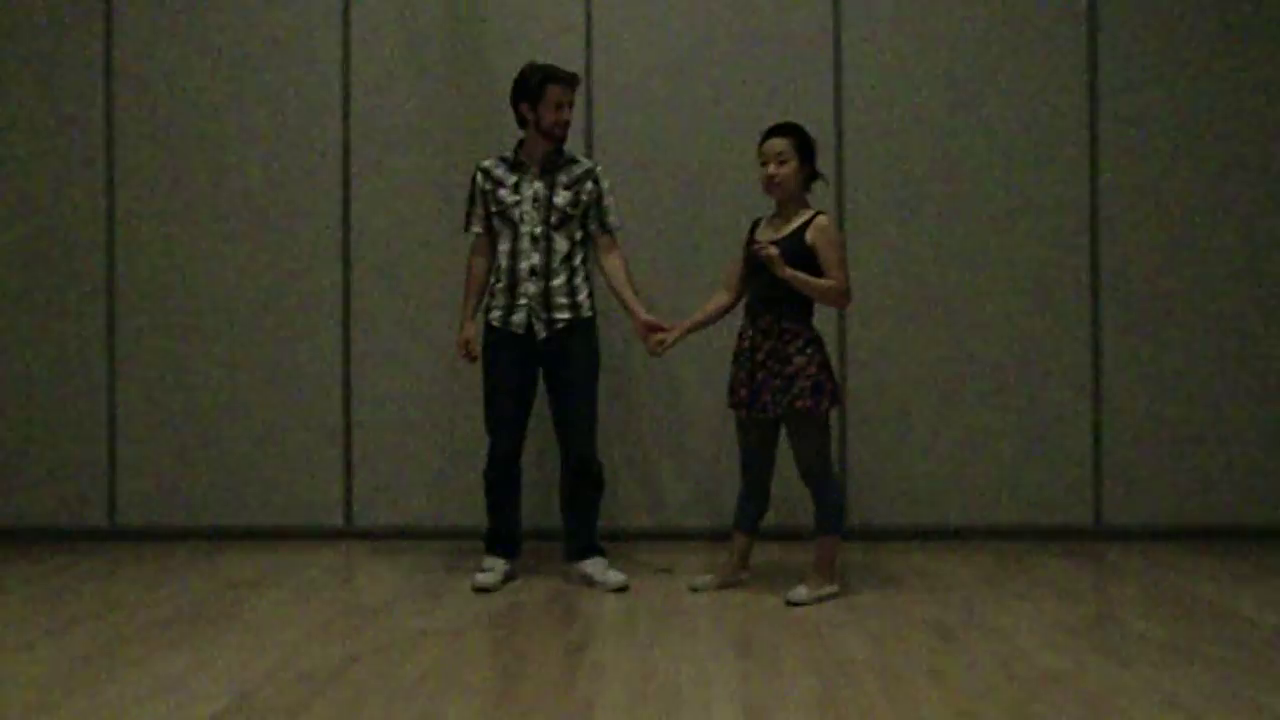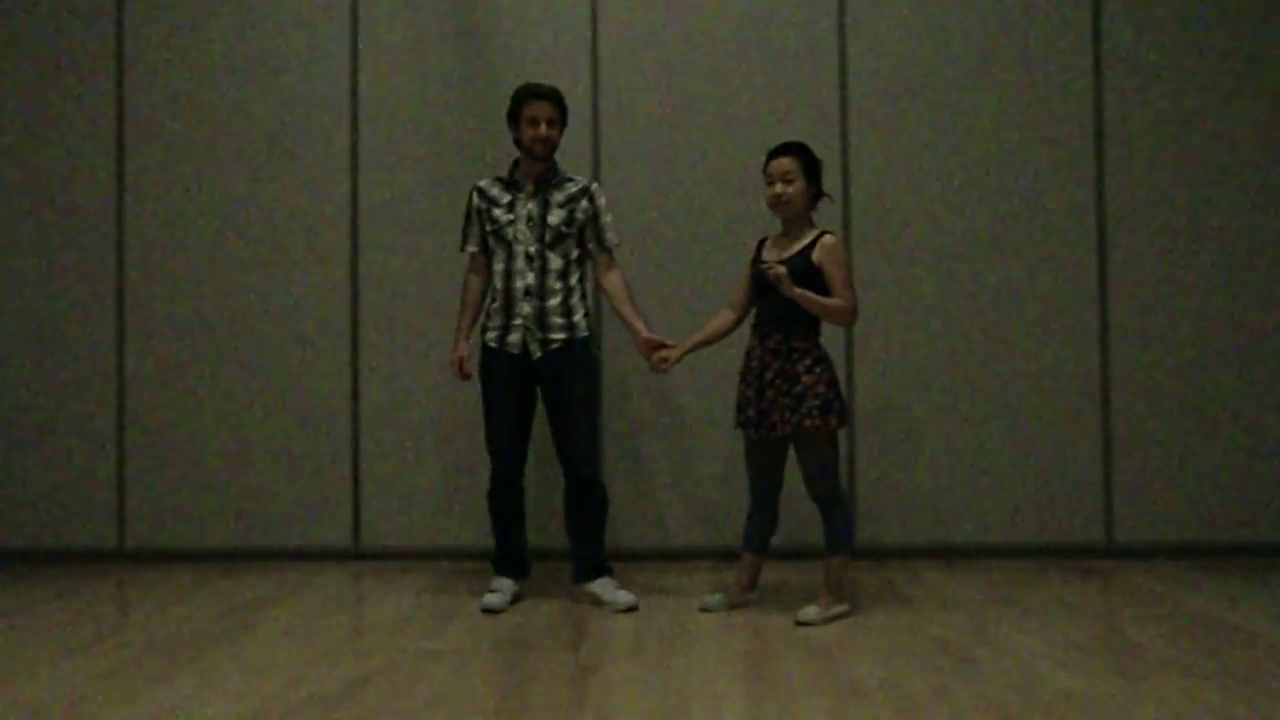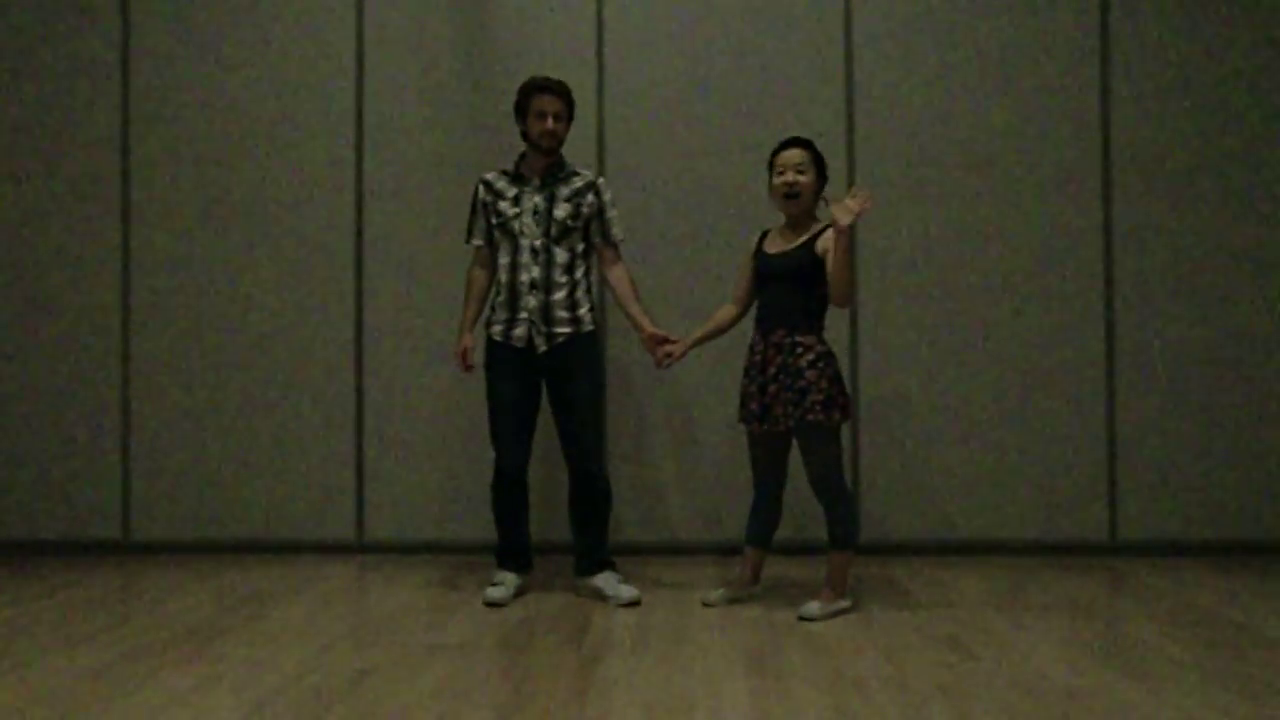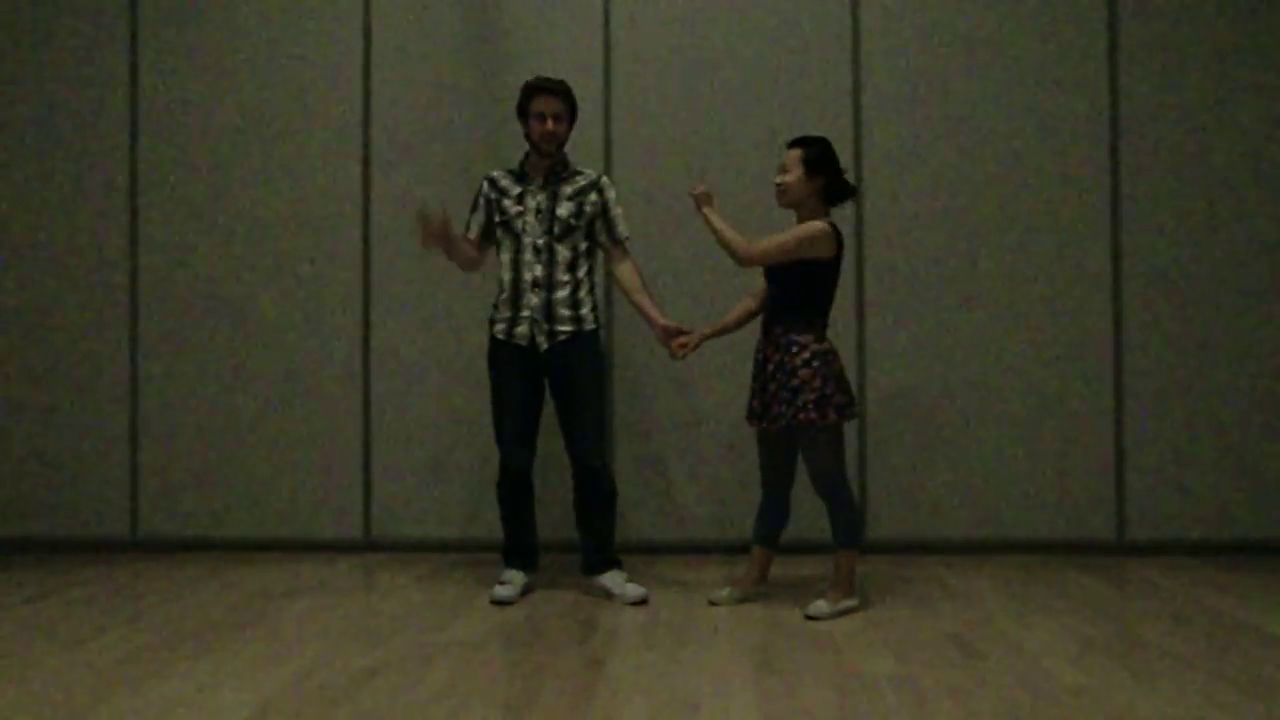
dt=1s
person 1, frame 1
left shoulder: (586, 176)
right shoulder: (490, 175)
left elbow: (607, 250)
right elbow: (481, 253)
left wrist: (637, 312)
right wrist: (467, 318)
left hip: (571, 327)
right hip: (507, 328)
left knee: (579, 446)
right knee: (503, 445)
left ankle: (585, 552)
right ankle: (500, 552)
person 1, frame 2
left shoulder: (583, 194)
right shoulder: (485, 195)
left elbow: (606, 267)
right elbow: (477, 272)
left wrist: (639, 330)
right wrist: (461, 337)
left hip: (568, 345)
right hip: (504, 348)
left knee: (582, 465)
right knee: (505, 467)
left ankle: (594, 572)
right ankle: (508, 572)
person 1, frame 3
left shoulder: (590, 188)
right shoulder: (491, 188)
left elbow: (611, 262)
right elbow: (482, 264)
left wrist: (643, 325)
right wrist: (466, 329)
left hip: (574, 340)
right hip: (508, 341)
left knee: (587, 459)
right knee: (509, 461)
left ankle: (596, 567)
right ankle: (511, 567)
person 1, frame 4
left shoulder: (593, 187)
right shoulder: (496, 186)
left elbow: (618, 258)
right elbow: (473, 256)
left wrist: (655, 317)
right wrist: (445, 241)
left hip: (575, 338)
right hip: (511, 338)
left knee: (590, 456)
right knee: (514, 459)
left ankle: (603, 565)
right ankle: (518, 565)
person 2, frame 1
left shoulder: (819, 227)
right shoulder: (756, 229)
left elbow: (840, 294)
right elbow: (729, 294)
left wrist: (785, 271)
right wrist: (679, 331)
left hip: (798, 353)
right hip: (753, 351)
left knee: (814, 467)
right knee: (753, 468)
left ankle: (825, 574)
right ankle: (736, 563)
person 2, frame 2
left shoulder: (825, 246)
right shoulder: (762, 248)
left elbow: (847, 312)
right elbow: (734, 313)
left wrist: (793, 289)
right wrist: (681, 349)
left hip: (805, 371)
right hip: (761, 370)
left knee: (824, 485)
right knee: (762, 487)
left ankle: (834, 593)
right ankle: (744, 583)
person 2, frame 3
left shoulder: (825, 239)
right shoulder: (763, 242)
left elbow: (842, 297)
right elbow: (736, 306)
left wrist: (842, 234)
right wrist: (686, 344)
left hip: (808, 363)
right hip: (763, 363)
left knee: (826, 480)
right knee: (765, 481)
left ankle: (837, 588)
right ankle: (747, 578)
person 2, frame 4
left shoulder: (819, 233)
right shoulder: (795, 239)
left elbow: (745, 254)
right elbow: (759, 299)
left wrist: (707, 211)
right wrist: (702, 335)
left hip: (809, 365)
right hip: (775, 363)
left knee: (828, 479)
right knee: (774, 481)
left ankle: (844, 587)
right ankle: (755, 576)
